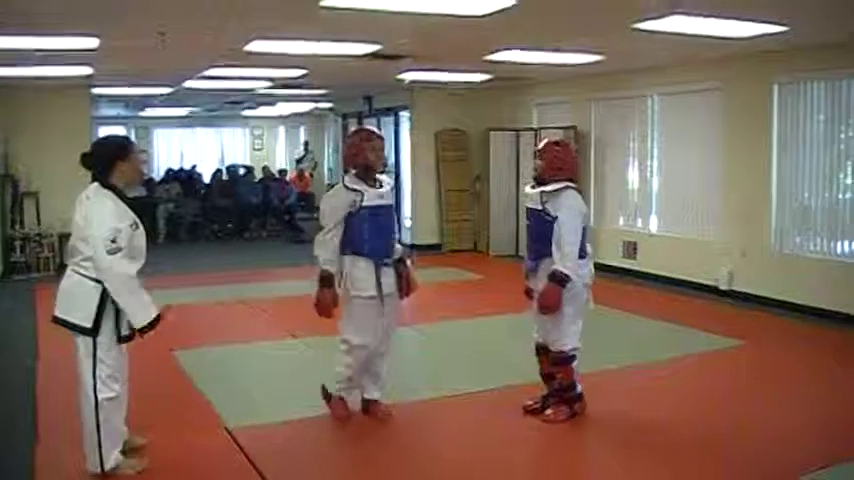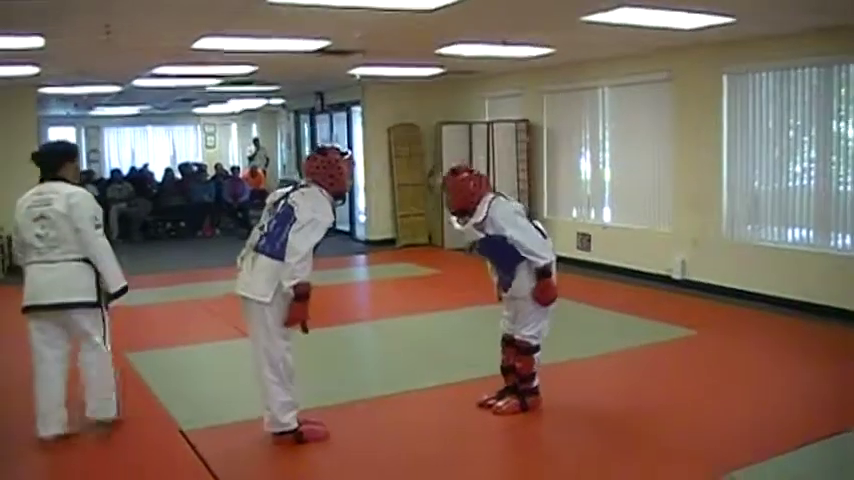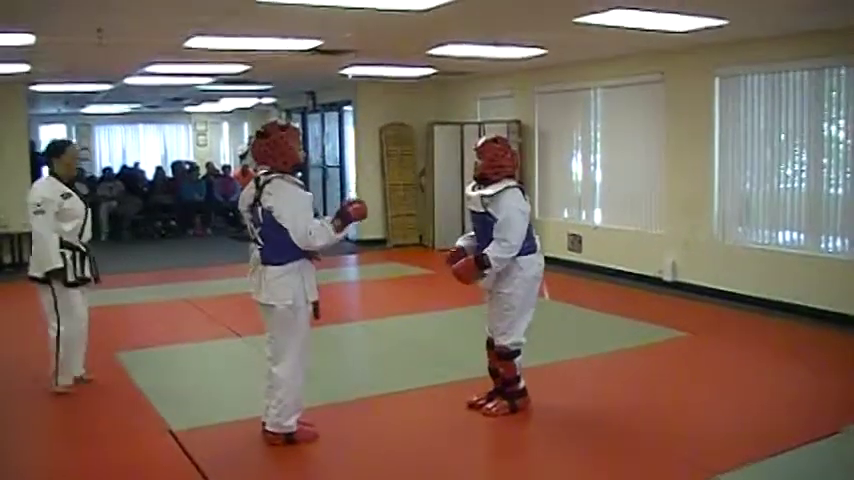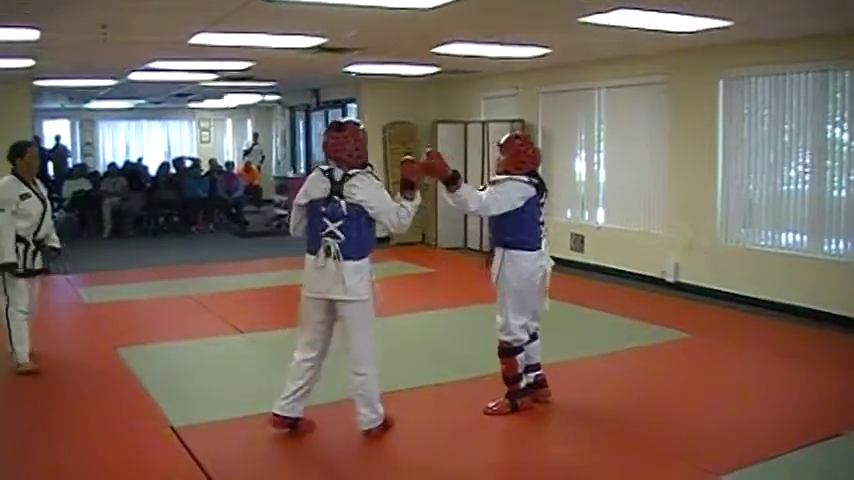
dt=1s
person 1, frame 1
left shoulder: (386, 187)
right shoulder: (343, 194)
right elbow: (327, 241)
left wrist: (403, 266)
right wrist: (326, 286)
left hip: (385, 274)
right hip: (357, 275)
left knee: (381, 342)
right knee: (361, 341)
left ankle: (370, 396)
right ankle: (338, 390)
person 1, frame 2
left shoulder: (293, 193)
right shoulder: (319, 205)
left elbow: (262, 234)
right elbow: (298, 252)
right wrist: (301, 298)
left hip: (257, 275)
right hip: (270, 281)
left knee: (274, 352)
right knee: (275, 354)
left ankle: (284, 418)
right ankle: (286, 425)
person 1, frame 3
left shoulder: (256, 186)
right shoulder: (288, 191)
right elbow: (309, 237)
right wrist: (344, 217)
left hip: (268, 276)
right hip: (288, 279)
left knee: (279, 351)
right knee: (292, 354)
left ankle: (276, 418)
right ankle: (280, 425)
person 1, frame 4
left shoulder: (315, 179)
right shoulder: (366, 184)
left elbow: (296, 227)
right elbow: (399, 221)
right wrist: (410, 186)
left hip: (317, 271)
right hip: (351, 275)
left knee: (310, 346)
right knee: (362, 350)
left ankle: (287, 411)
right ankle: (372, 419)
person 2, frame 1
left shoulder: (99, 196)
right shoulder: (105, 209)
right elbow: (115, 268)
right wrist: (145, 312)
left hip: (96, 298)
right hip: (96, 303)
left knee: (114, 373)
right knee: (103, 380)
left ankle: (116, 437)
right ankle: (106, 459)
person 2, frame 2
left shoulder: (25, 201)
right shoulder: (78, 197)
left elbow: (20, 249)
right elbow: (96, 244)
right wrist: (115, 283)
left hip: (39, 285)
right hip: (76, 282)
left knee: (48, 357)
right knee: (96, 350)
left ankle: (51, 426)
right ankle: (102, 411)
person 2, frame 3
left shoulder: (70, 189)
right shoulder: (44, 189)
right elbow: (43, 232)
left wrist: (84, 261)
right wrist: (54, 266)
left hip: (75, 262)
right hip: (57, 264)
left knee: (79, 320)
right knee: (62, 322)
left ankle: (74, 369)
right ankle: (59, 379)
person 2, frame 4
left shoulder: (37, 185)
left elbow: (45, 218)
left wrist: (52, 243)
left hip: (33, 253)
left knee: (28, 304)
left ankle: (21, 347)
right ankle: (22, 358)
person 3, frame 1
left shoulder: (567, 199)
right shoulder: (540, 195)
left elbow: (567, 247)
left wrist: (556, 285)
right wrist: (529, 277)
left hip: (565, 282)
right hip: (543, 278)
left knee: (562, 341)
right knee: (543, 340)
left ankle: (573, 399)
right ankle: (554, 394)
person 3, frame 2
left shoulder: (499, 211)
right shoulder: (472, 217)
left elbow: (534, 243)
left wrist: (545, 278)
right wrist: (501, 282)
left hip: (531, 277)
right hip: (513, 279)
left knee: (526, 335)
right knee: (509, 334)
left ankle: (528, 394)
right ankle: (512, 387)
person 3, frame 3
left shoulder: (510, 198)
right shoulder: (484, 192)
left elbow: (507, 245)
left wrist: (473, 263)
right wrist: (463, 250)
left hip: (517, 273)
right hip: (500, 274)
left knee: (507, 335)
right knee: (495, 333)
left ankle: (516, 394)
right ankle: (500, 388)
person 3, frame 4
left shoulder: (516, 187)
right shoulder: (527, 186)
left elbow: (478, 203)
right elbow: (488, 204)
left wrist: (448, 177)
left hip: (517, 265)
right hip: (527, 262)
left knee: (510, 330)
right knee: (525, 325)
left ankle: (519, 394)
right ankle: (536, 384)
